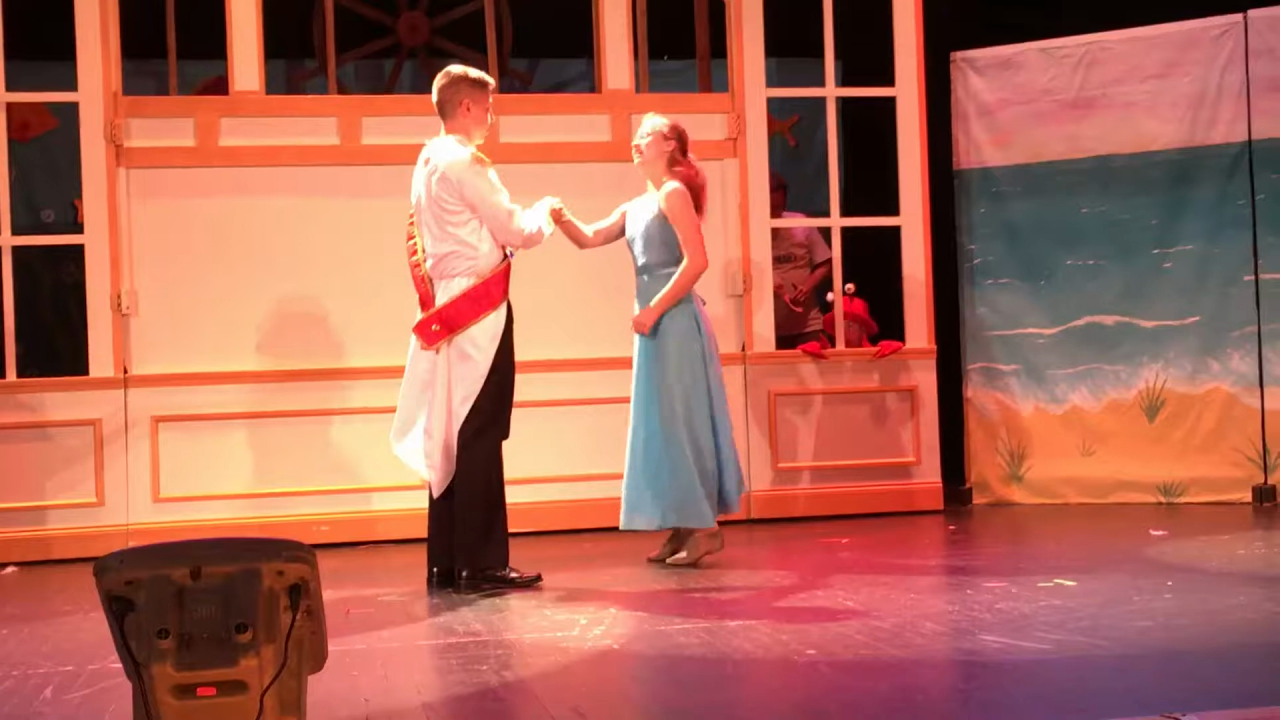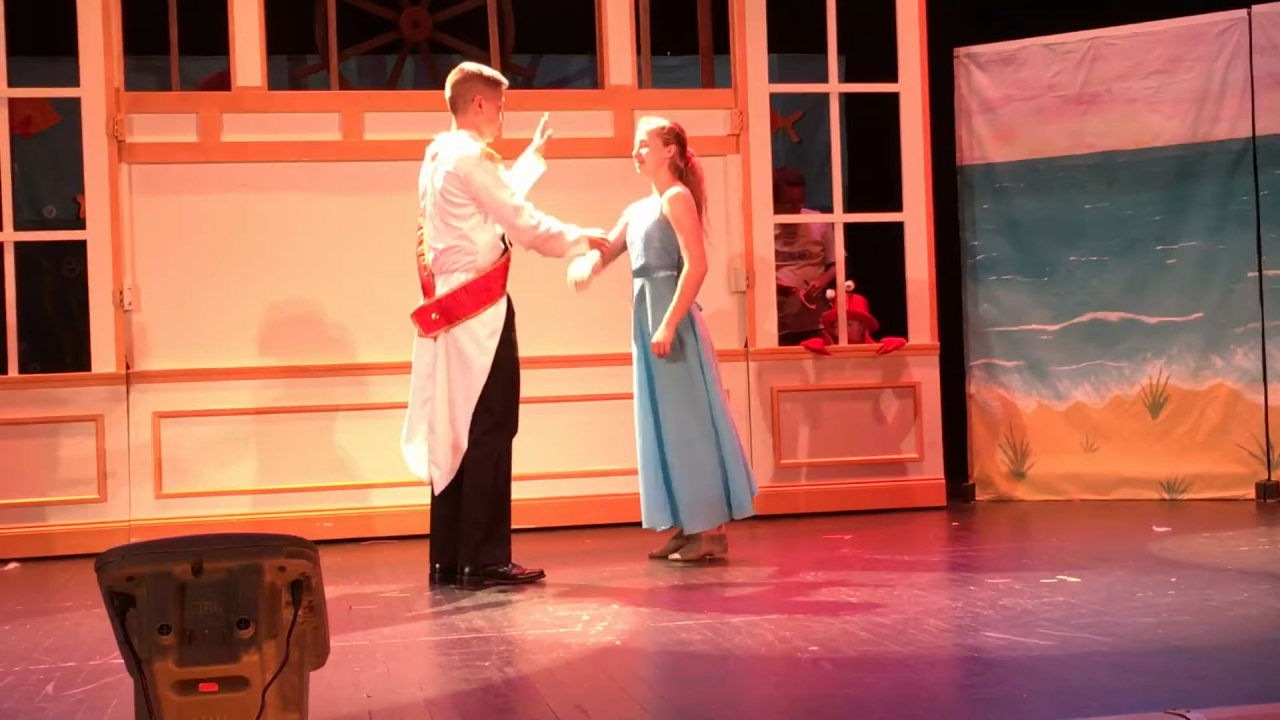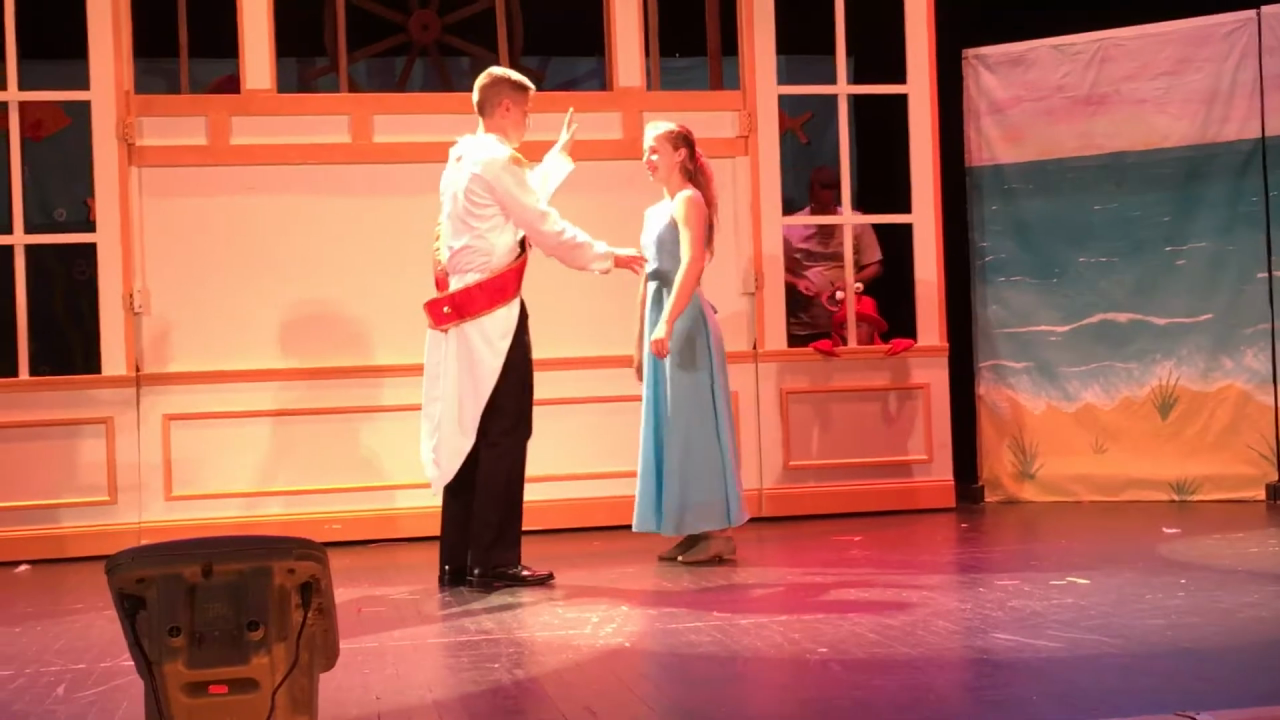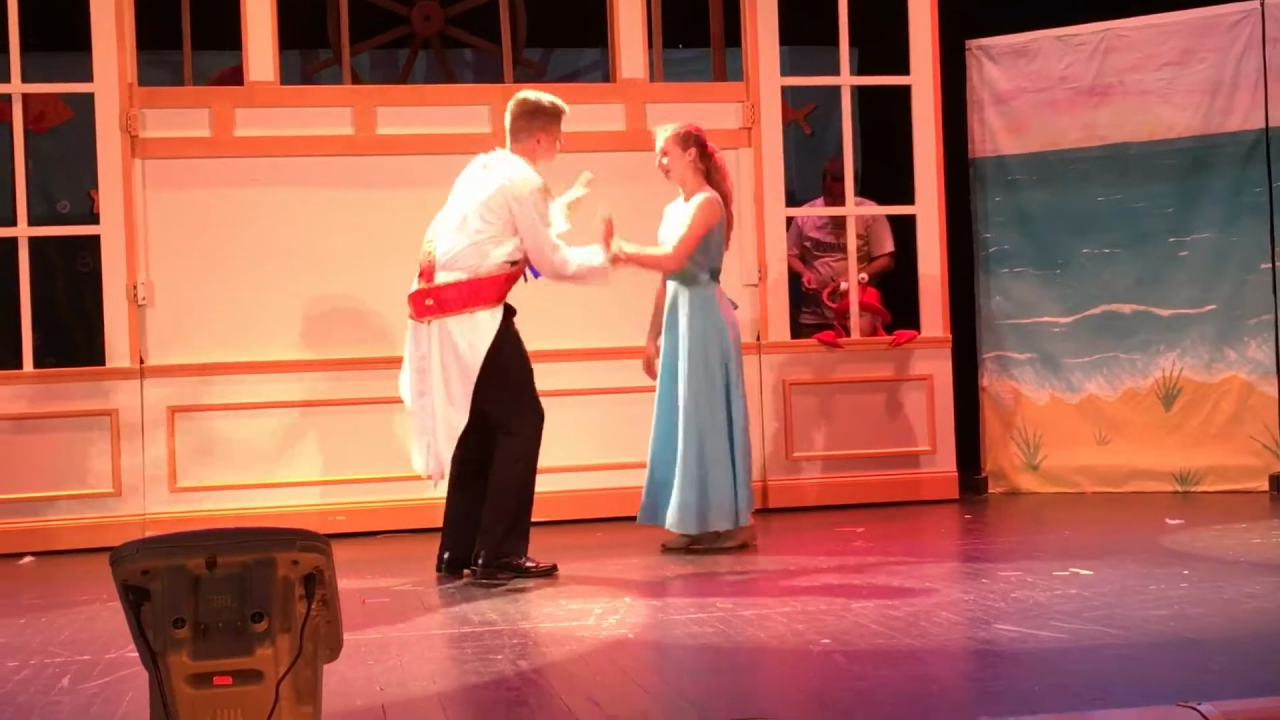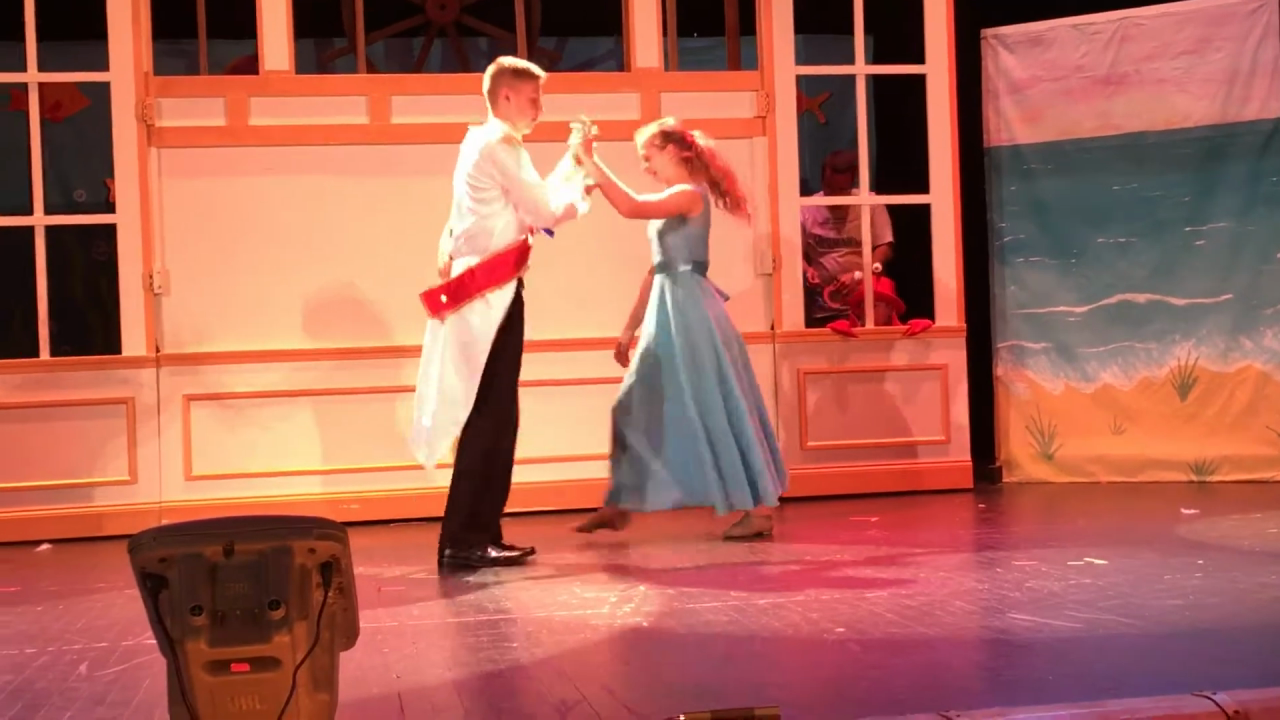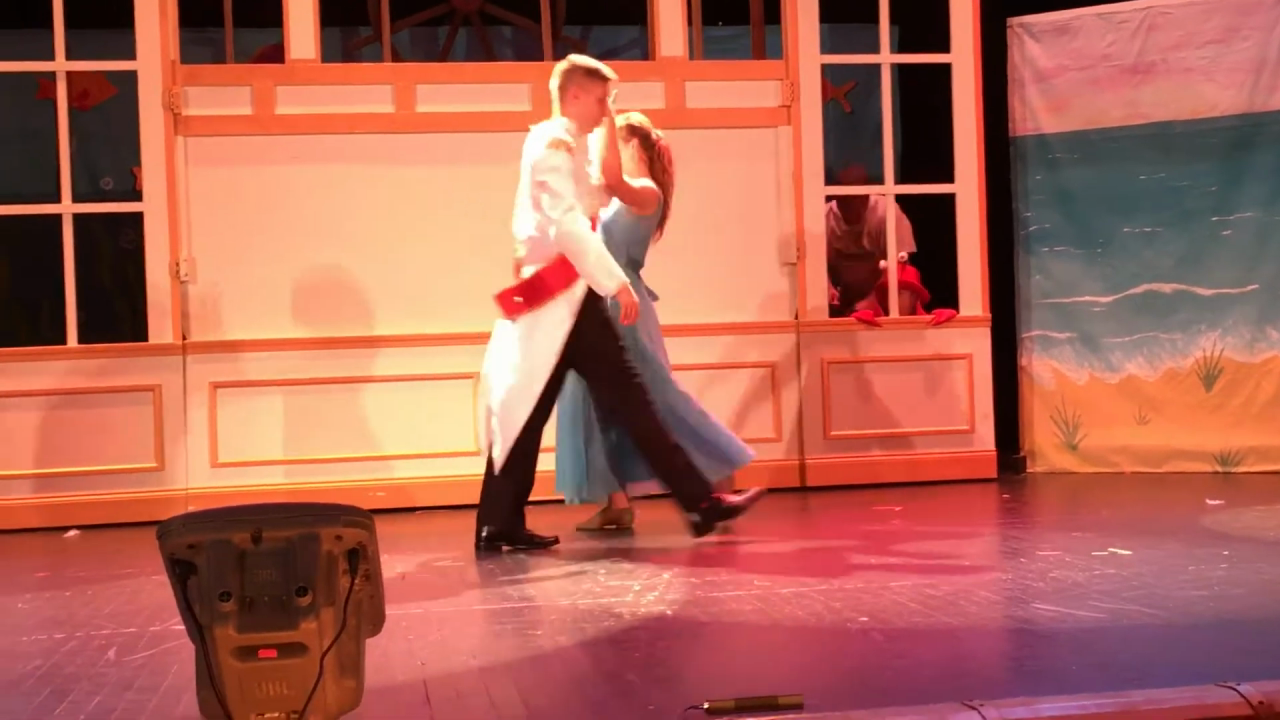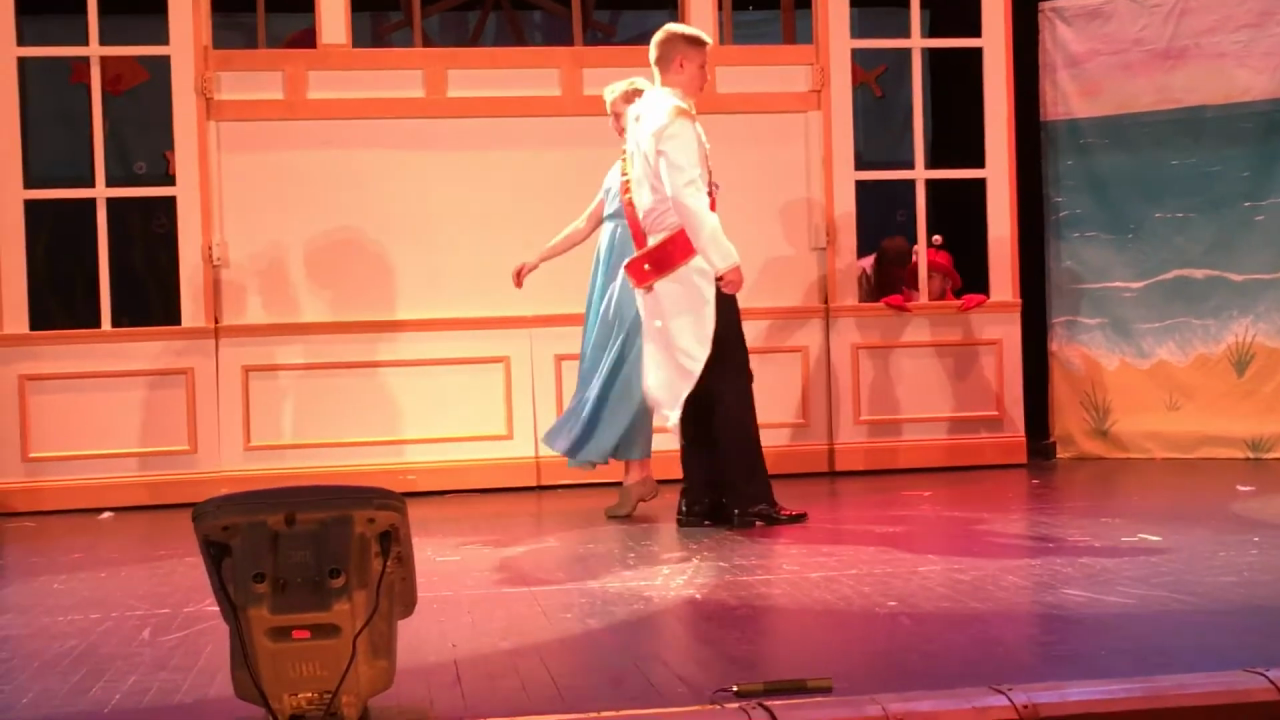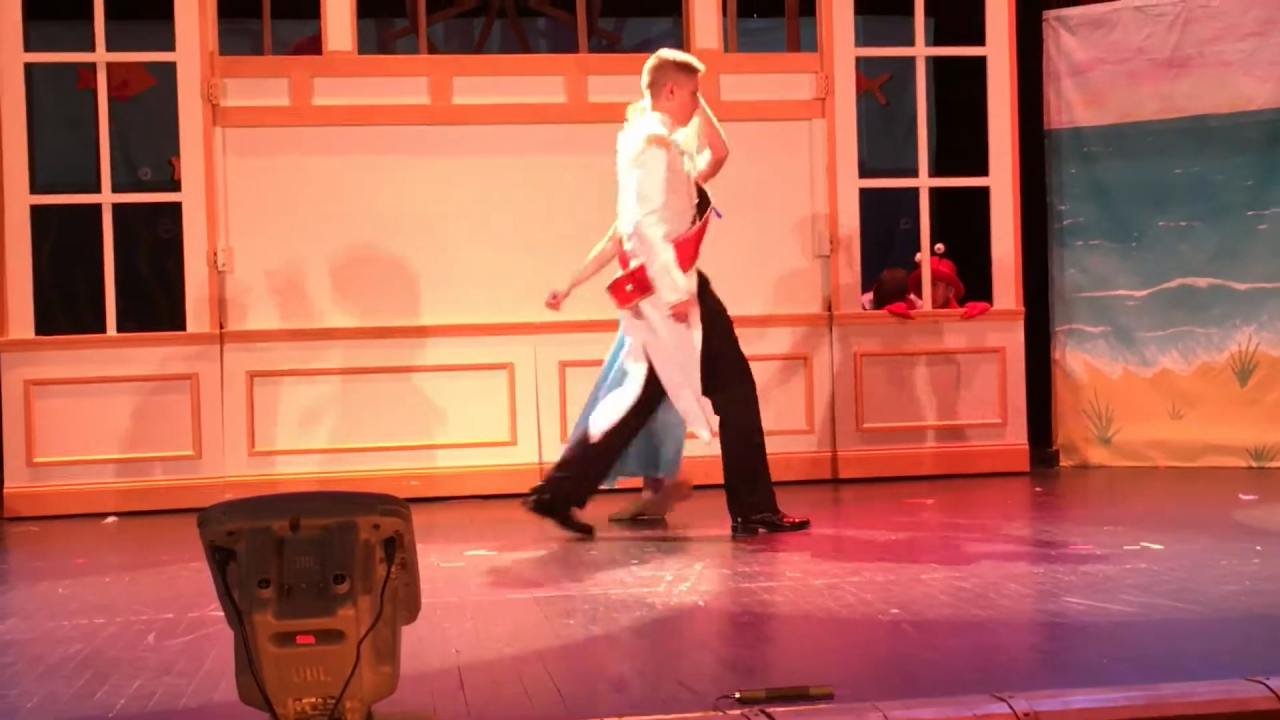
dt=0.4s
person 1, frame 1
left shoulder: (430, 161)
right shoulder: (466, 162)
right elbow: (516, 232)
left wrist: (526, 216)
right wrist: (544, 211)
left hip: (448, 308)
right hip: (477, 310)
left knee: (450, 435)
right knee: (481, 436)
left ankle: (447, 563)
right ankle: (481, 564)
person 1, frame 2
left shoulder: (441, 155)
right shoulder: (471, 156)
right elbow: (523, 224)
left wrist: (533, 154)
right wrist: (581, 237)
left hip: (450, 305)
right hip: (478, 308)
left knee: (454, 430)
right knee: (489, 430)
left ankle: (449, 559)
right ankle: (484, 560)
person 1, frame 3
left shoulder: (463, 156)
right shoulder: (498, 159)
left elbow: (521, 199)
right elbow: (547, 228)
left wrist: (560, 154)
right wrist: (610, 256)
left hip: (460, 308)
right hip: (491, 311)
left knee: (469, 432)
right knee: (506, 432)
left ankle: (459, 559)
right ankle: (494, 561)
person 1, frame 4
left shoulder: (485, 167)
right shoulder: (524, 184)
right elbow: (554, 262)
left wrist: (565, 205)
right wrist: (602, 257)
left hip: (447, 309)
right hip: (474, 313)
left knee: (478, 429)
right knee: (520, 423)
left ankle: (458, 550)
right ankle: (500, 552)
person 1, frame 5
left shoulder: (487, 145)
right shoulder: (498, 143)
left elbow: (530, 205)
right elbow: (544, 209)
left wrist: (574, 162)
right wrist: (577, 197)
left hip: (479, 293)
right hip: (492, 292)
left knee: (489, 415)
right knee: (495, 415)
left ankle: (471, 536)
right ankle: (464, 539)
person 1, frame 6
left shoulder: (551, 145)
right shoulder: (555, 146)
left elbow: (577, 210)
right elbow: (567, 225)
right wrist: (617, 282)
left hip: (548, 293)
right hip: (565, 291)
left knee: (528, 406)
right knee: (624, 397)
left ankle: (499, 524)
right ankle: (701, 503)
person 1, frame 7
left shoulder: (644, 114)
right shoulder: (674, 116)
right elbow: (687, 195)
right wrist: (725, 258)
left hip: (665, 263)
right hip: (687, 262)
left knee: (702, 379)
right knee: (727, 376)
left ankle: (703, 497)
right ankle: (750, 500)
person 1, frame 8
left shoulder: (644, 137)
right shoulder: (653, 141)
right elbow: (650, 220)
right wrist: (677, 288)
left hip: (648, 284)
right hip: (666, 282)
left knee: (648, 393)
right knee: (732, 387)
left ankle: (558, 492)
right ankle: (755, 509)
person 2, frame 1
left shoulder: (674, 193)
right shoulder: (635, 206)
left elbow: (696, 260)
right elbow: (590, 238)
left wrist: (654, 308)
right wrist: (560, 218)
left hip: (676, 317)
right hip: (653, 317)
left knee: (684, 419)
right knee: (659, 422)
left ankle: (704, 526)
right ankle: (681, 527)
person 2, frame 2
left shoulder: (677, 198)
right shoulder: (637, 209)
left elbow: (696, 265)
right elbow: (606, 253)
left wrist: (670, 324)
right wrist: (582, 268)
left hip: (672, 319)
right hip: (645, 317)
left knee: (688, 420)
right knee: (661, 423)
left ankle: (710, 529)
right ankle: (685, 526)
person 2, frame 3
left shoulder: (689, 201)
right shoulder: (653, 212)
left elbow: (692, 266)
left wrist: (666, 325)
right wrist: (641, 341)
left hip: (686, 322)
right hip: (662, 321)
left knee: (693, 423)
right knee: (669, 426)
left ankle: (718, 531)
right ankle: (696, 530)
person 2, frame 4
left shoulder: (707, 202)
right shoulder: (674, 209)
left elbow: (671, 260)
left wrist: (619, 252)
right wrist: (652, 339)
left hip: (704, 317)
right hip: (680, 319)
left knee: (707, 418)
right knee: (682, 421)
left ankle: (737, 521)
right ankle: (701, 523)
person 2, frame 5
left shoulder: (688, 195)
right shoulder: (667, 205)
left elbow: (628, 207)
left wrist: (591, 160)
right wrist: (629, 327)
left hip: (692, 307)
right hip: (667, 310)
left knee: (716, 405)
right knee: (636, 407)
left ankle: (759, 508)
right ankle: (618, 504)
person 2, frame 6
left shoulder: (647, 191)
right shoulder: (624, 199)
left elbow: (611, 179)
left wrist: (607, 125)
left knee: (652, 402)
right knee: (589, 407)
left ankle: (719, 474)
right ankle: (616, 504)
person 2, frame 7
right shoulder: (617, 169)
right elbow: (585, 224)
right wrist: (536, 259)
right hip: (608, 268)
left knee: (622, 368)
right knee: (610, 368)
left ankle: (637, 474)
right ankle: (637, 473)
person 2, frame 8
left shoulder: (689, 181)
left elbow: (719, 153)
right elbow: (610, 244)
right wrist: (569, 284)
left ankle: (666, 480)
right ankle: (655, 490)
